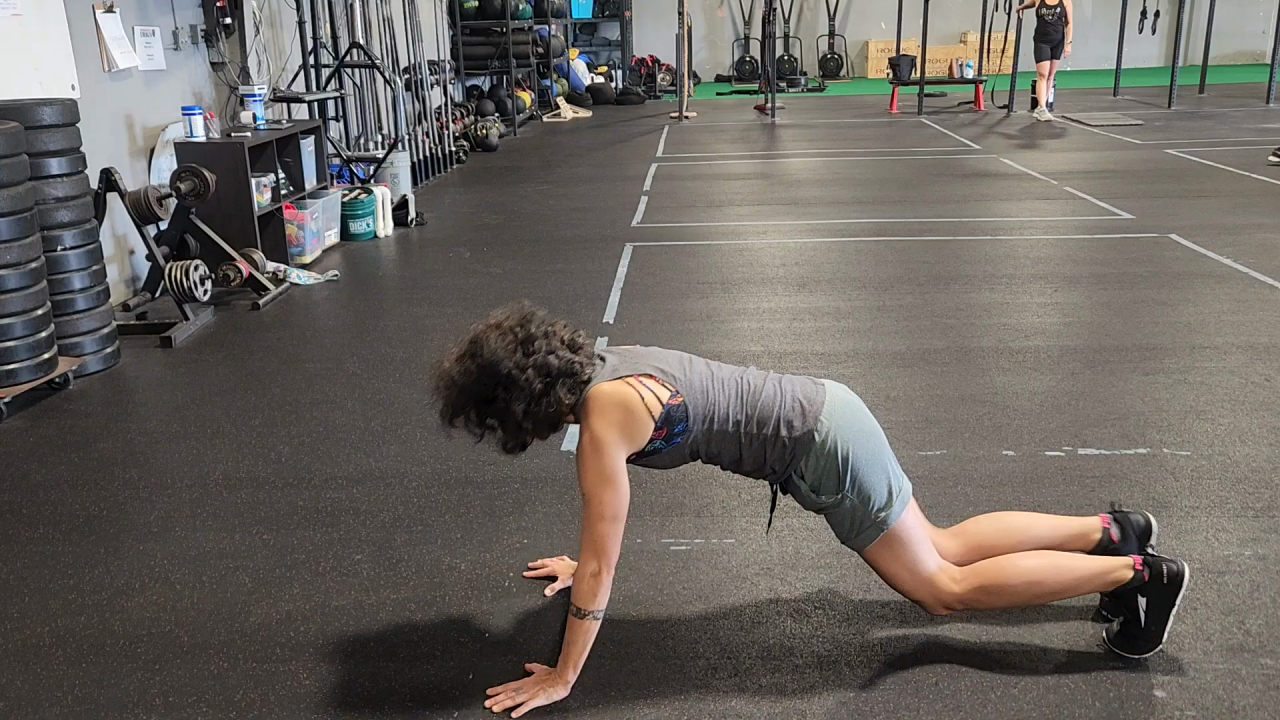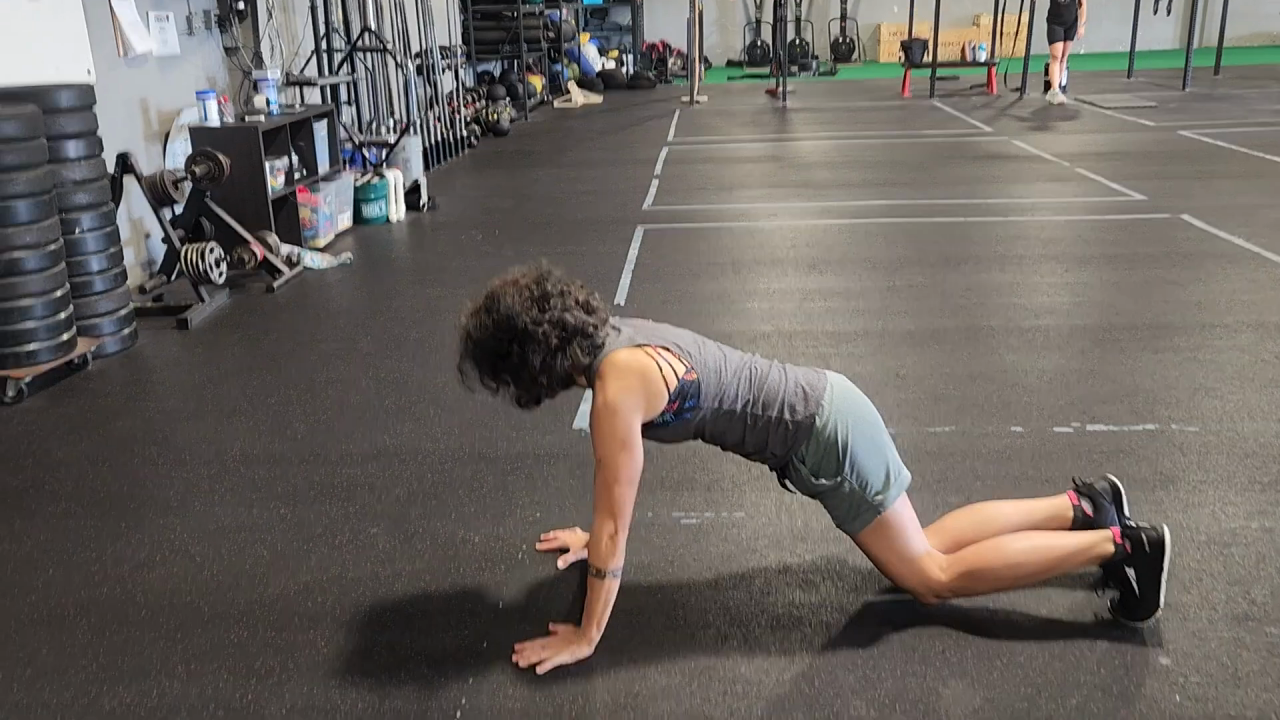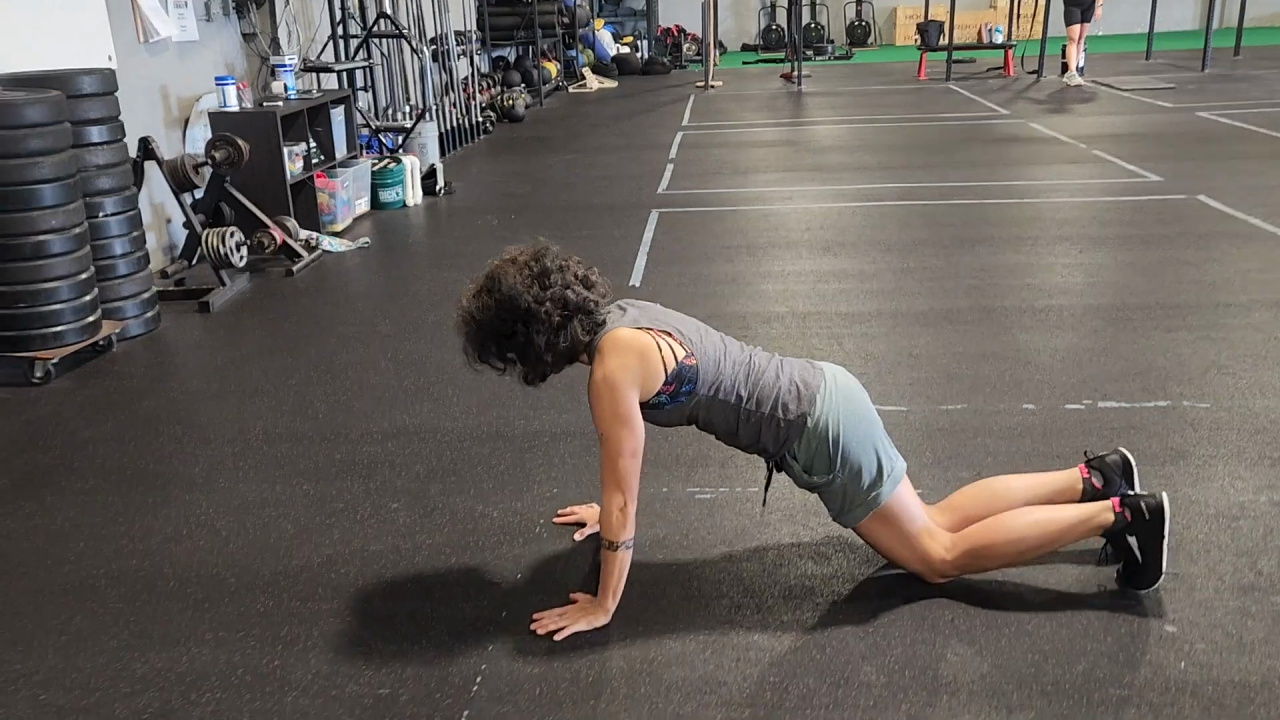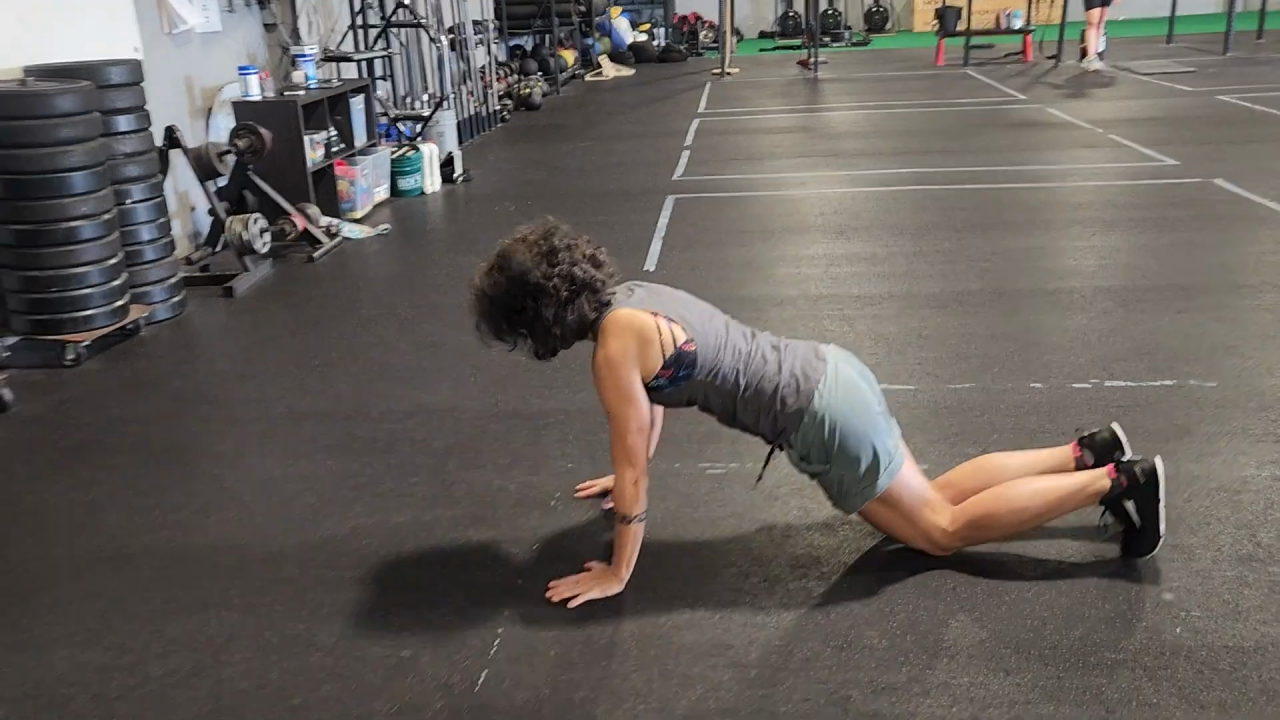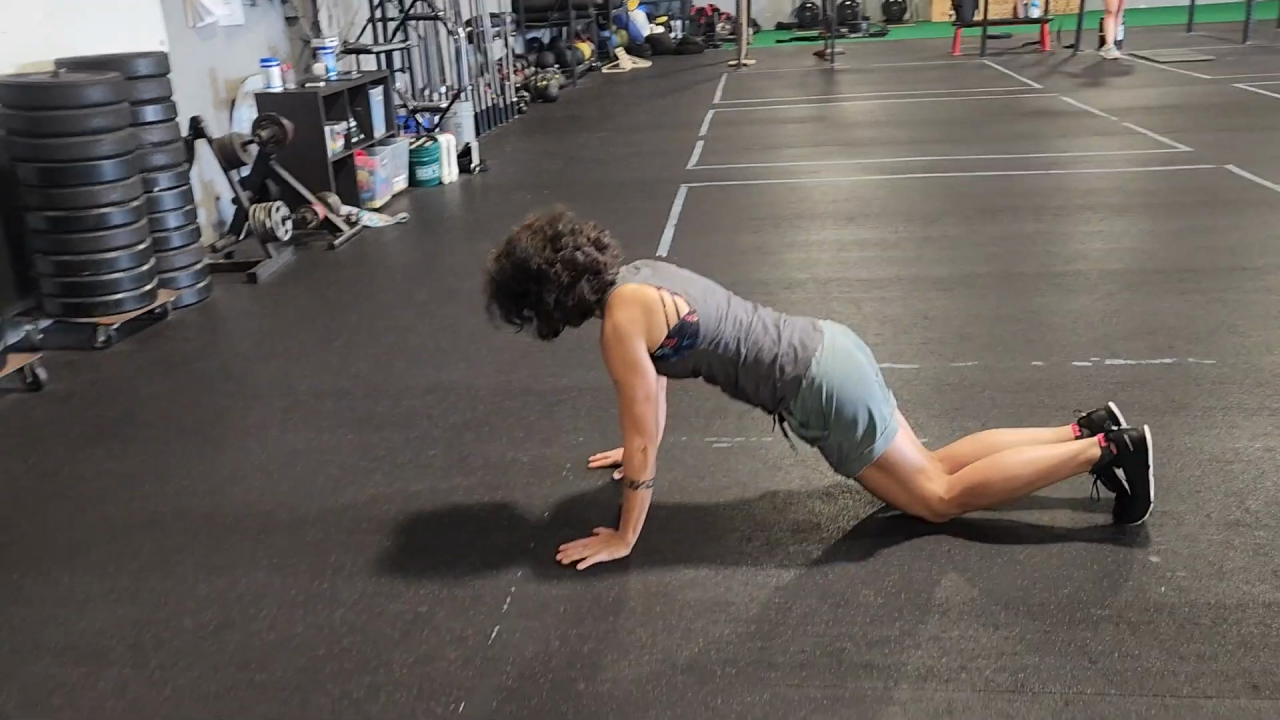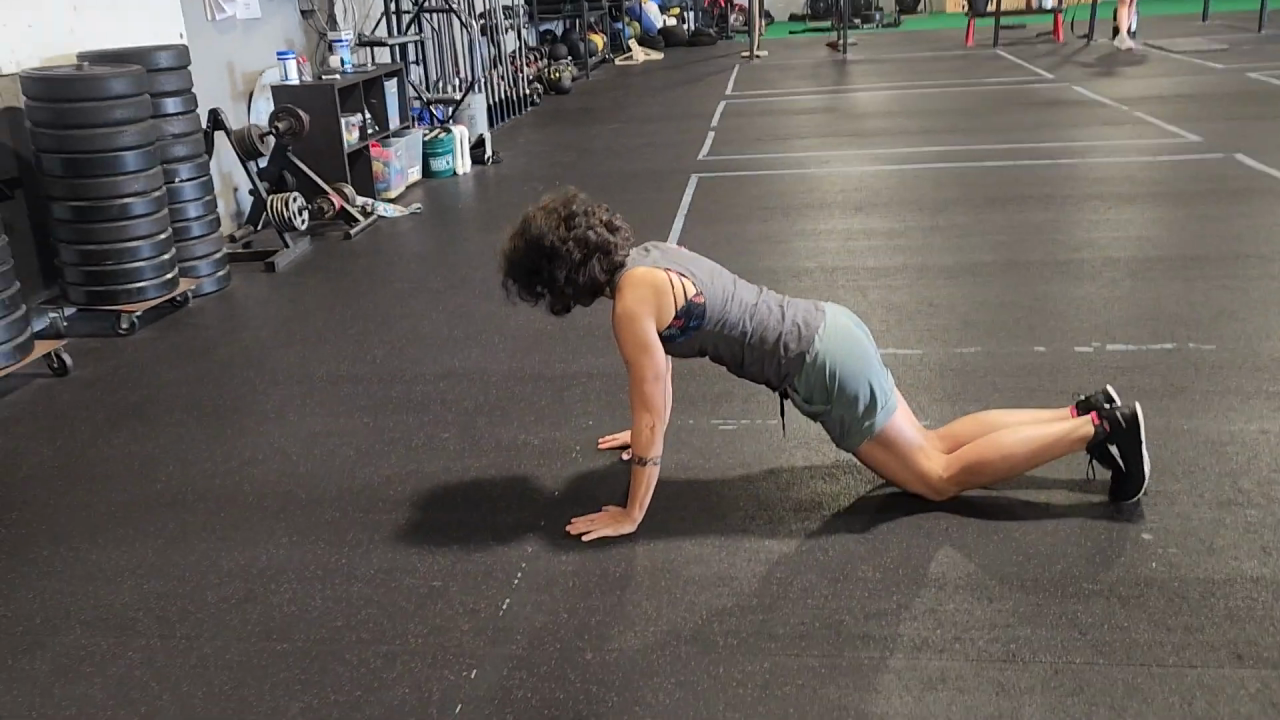
dt=0.2s
person 1, frame 1
left shoulder: (603, 418)
right shoulder: (595, 368)
left elbow: (600, 565)
right wrist: (585, 564)
left hip: (824, 444)
right hip: (820, 412)
left knee: (942, 584)
right knee: (938, 547)
left ankle: (1136, 573)
right ankle: (1106, 531)
person 1, frame 2
left shoulder: (616, 384)
right shoulder: (612, 337)
left elbow: (614, 523)
left wrist: (584, 638)
right wrist: (596, 538)
left hip: (826, 435)
right hip: (821, 407)
left knee: (935, 577)
right knee: (925, 545)
left ankle: (1121, 545)
right ankle: (1085, 505)
person 1, frame 3
left shoulder: (612, 364)
right shoulder: (618, 317)
left elbow: (622, 497)
right elbow: (633, 454)
left wrist: (602, 607)
right wrist: (611, 512)
left hip: (820, 432)
right hip: (823, 392)
left knee: (941, 557)
right knee: (933, 523)
left ankle: (1119, 515)
right ankle: (1093, 477)
person 1, frame 4
left shoulder: (615, 342)
right shoulder: (631, 297)
left elbow: (633, 472)
right elbow: (654, 399)
left wrist: (615, 576)
right wrist: (630, 481)
left hip: (824, 417)
right hip: (828, 372)
left knee: (945, 531)
right knee: (933, 496)
left ankle: (1116, 480)
right ankle: (1085, 453)
person 1, frame 5
left shoulder: (620, 316)
right shoulder: (634, 276)
left elbow: (643, 437)
right elbow: (660, 373)
left wrist: (624, 538)
right wrist: (639, 455)
left hip: (822, 386)
right hip: (826, 348)
left knee: (940, 498)
right knee: (927, 466)
left ankle: (1107, 448)
right ankle: (1086, 430)
person 1, frame 6
left shoulder: (631, 297)
right shoulder: (643, 256)
left elbow: (650, 414)
right elbow: (663, 362)
left wrist: (631, 515)
right wrist: (646, 435)
left hip: (823, 364)
right hip: (827, 330)
left knee: (939, 477)
right knee: (929, 448)
left ankle: (1099, 429)
right ankle: (1082, 413)
